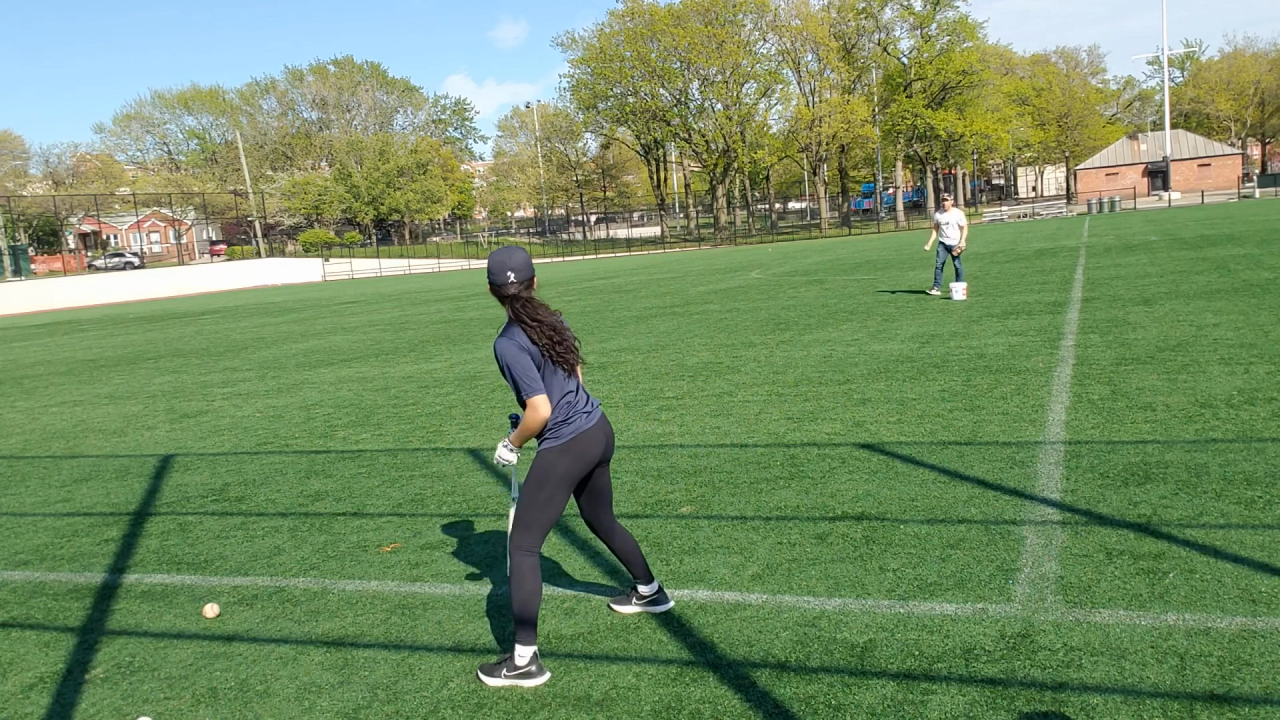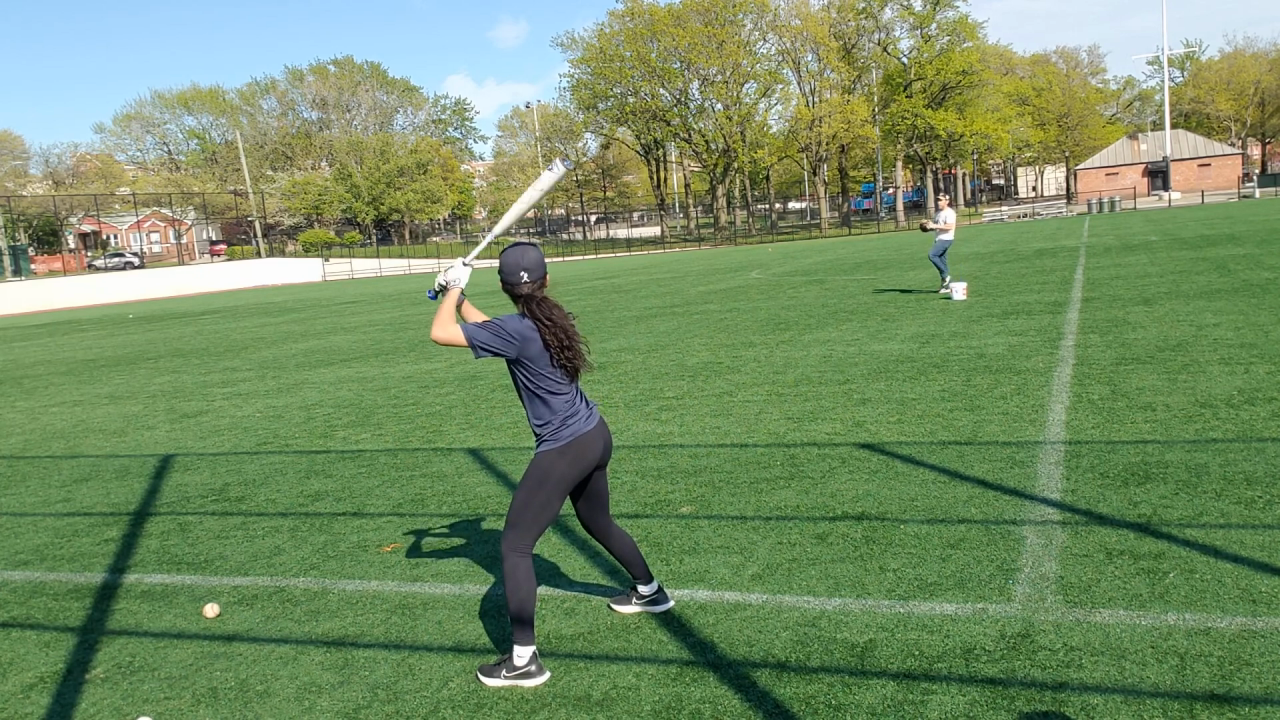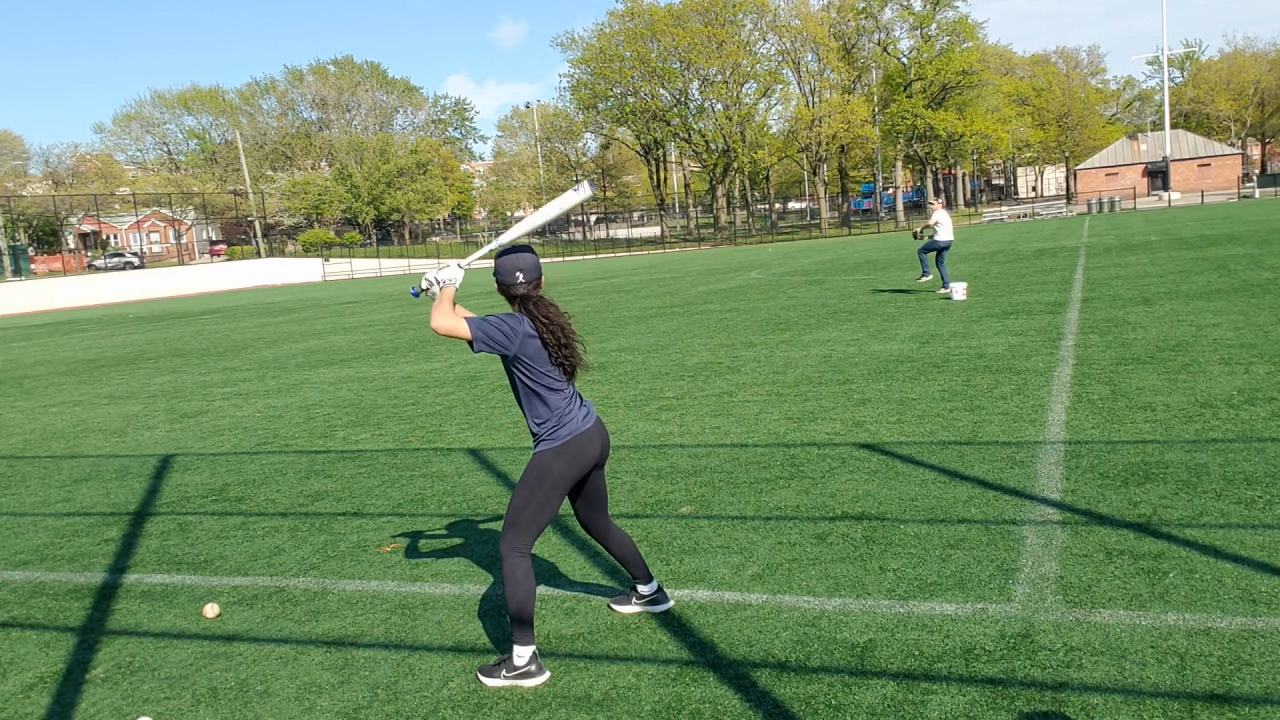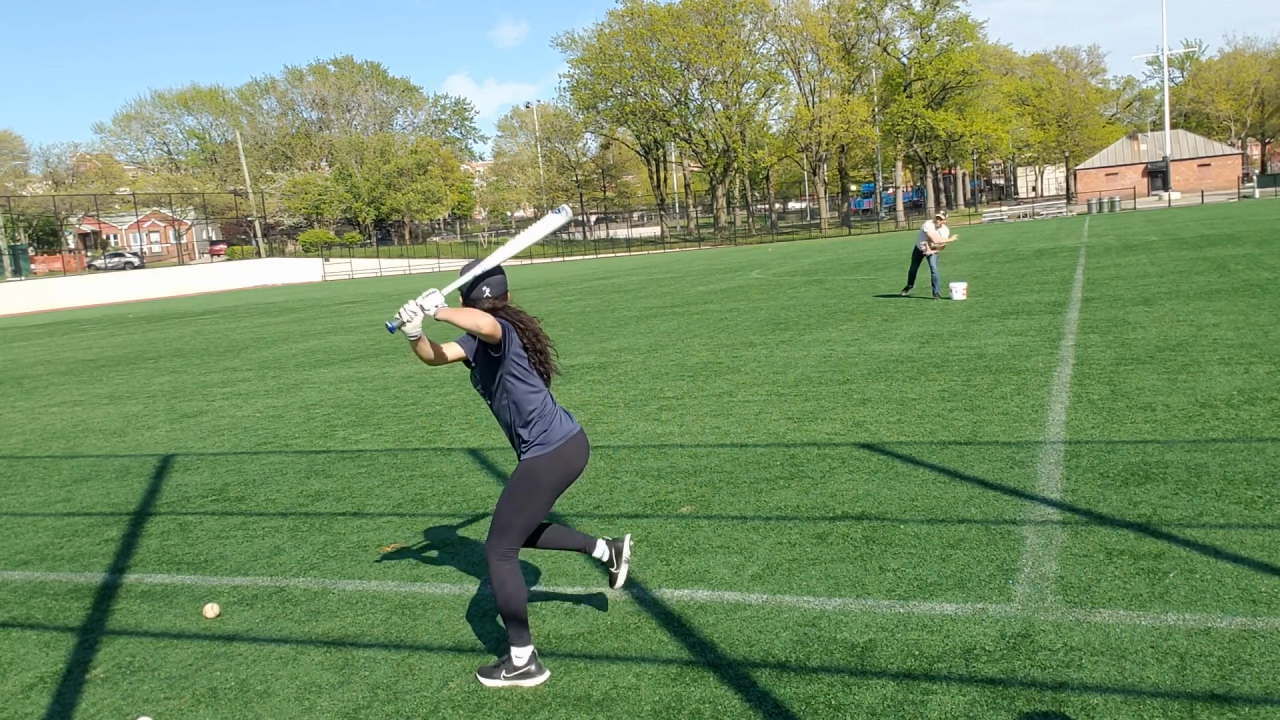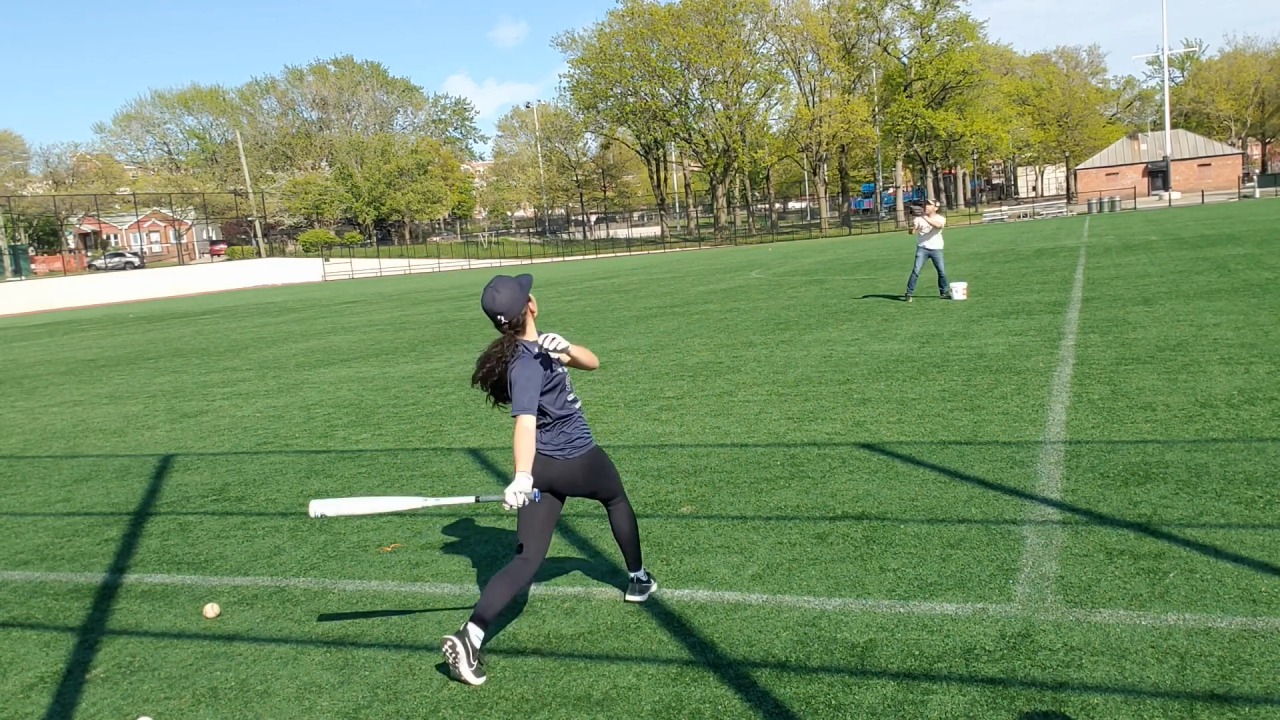
dt=1s
person 1, frame 1
left shoulder: (508, 344)
right shoulder: (551, 322)
left elbow: (540, 411)
left wrist: (511, 444)
left hip: (566, 447)
right hip: (598, 432)
left knee: (522, 545)
right knee: (601, 520)
left ankle: (525, 659)
right ankle: (649, 591)
person 1, frame 2
left shoulder: (517, 330)
right shoulder: (555, 319)
left elbow: (440, 334)
left wrist: (454, 285)
right wrist: (458, 298)
left hip: (564, 450)
right hip: (595, 436)
left knee: (514, 546)
right knee: (599, 523)
left ankle: (524, 660)
right ankle: (649, 591)
person 1, frame 3
left shoulder: (514, 328)
right shoulder: (543, 319)
left elbow: (441, 324)
right elbow: (479, 326)
left wrist: (448, 284)
right wrist: (446, 296)
left hip: (562, 450)
right hip: (591, 435)
left knee: (513, 546)
right knee: (596, 522)
left ankle: (524, 660)
right ankle: (649, 591)
person 1, frame 4
left shoulder: (500, 331)
right shoulder: (480, 340)
left elbow: (485, 323)
right elbow: (437, 355)
left wrist: (437, 309)
right wrist: (414, 333)
left hip: (550, 456)
right hip: (566, 444)
left knee: (499, 552)
right knee: (525, 532)
left ankle: (523, 662)
right ankle: (607, 550)
person 1, frame 5
left shoulder: (538, 344)
right shoulder: (525, 364)
left elbow: (591, 361)
right elbow: (525, 427)
left wrist: (563, 345)
right wrist: (521, 479)
left hip: (540, 467)
right hip: (579, 460)
left knee: (526, 559)
right knee: (616, 499)
left ankle: (470, 635)
right ankle: (637, 578)
